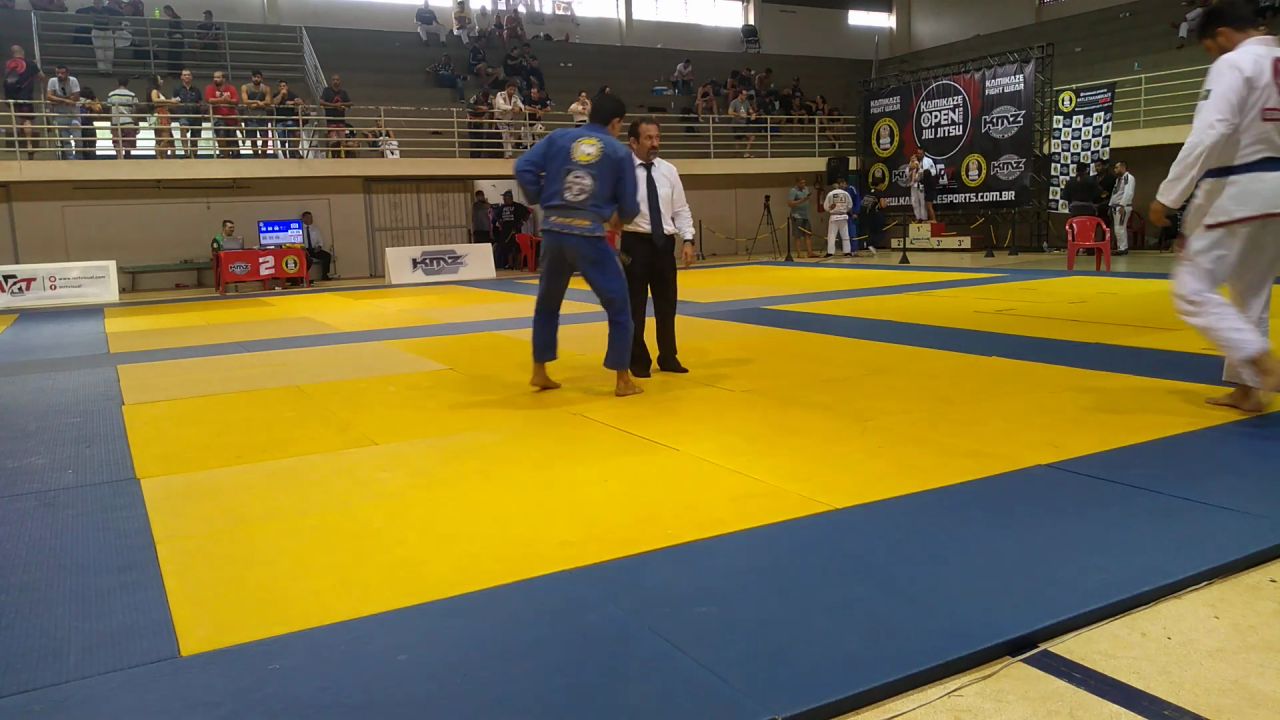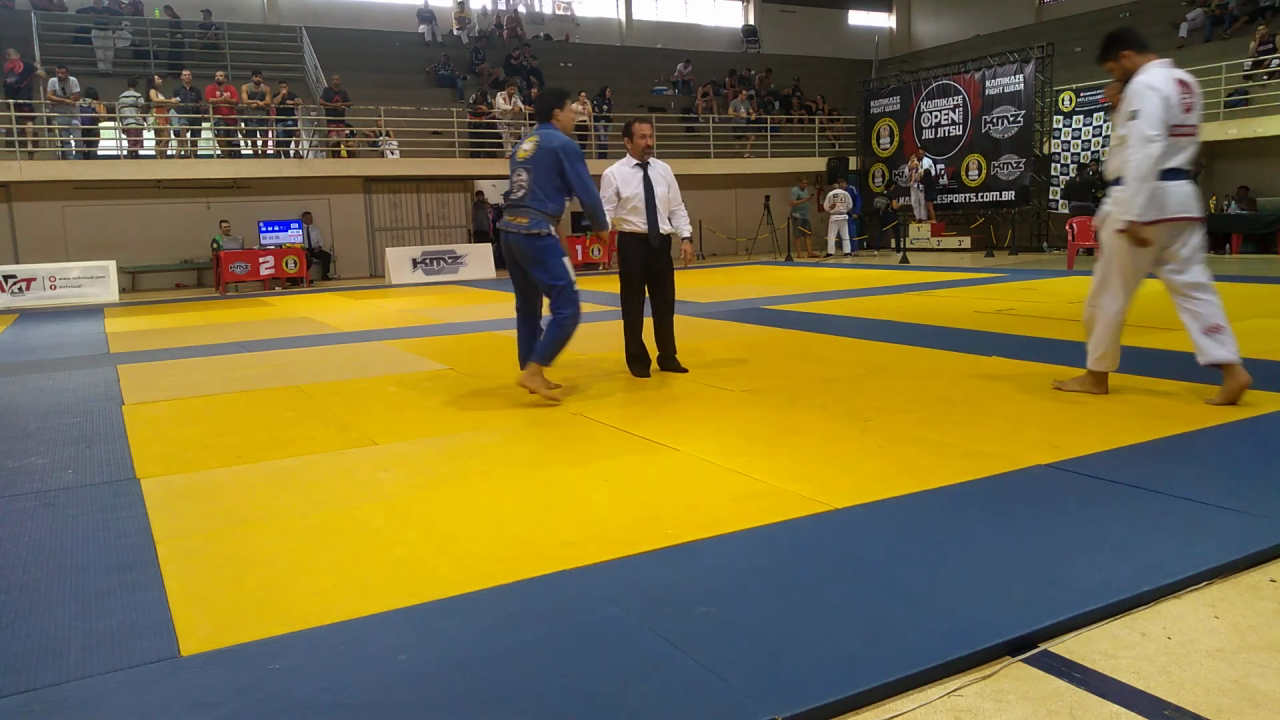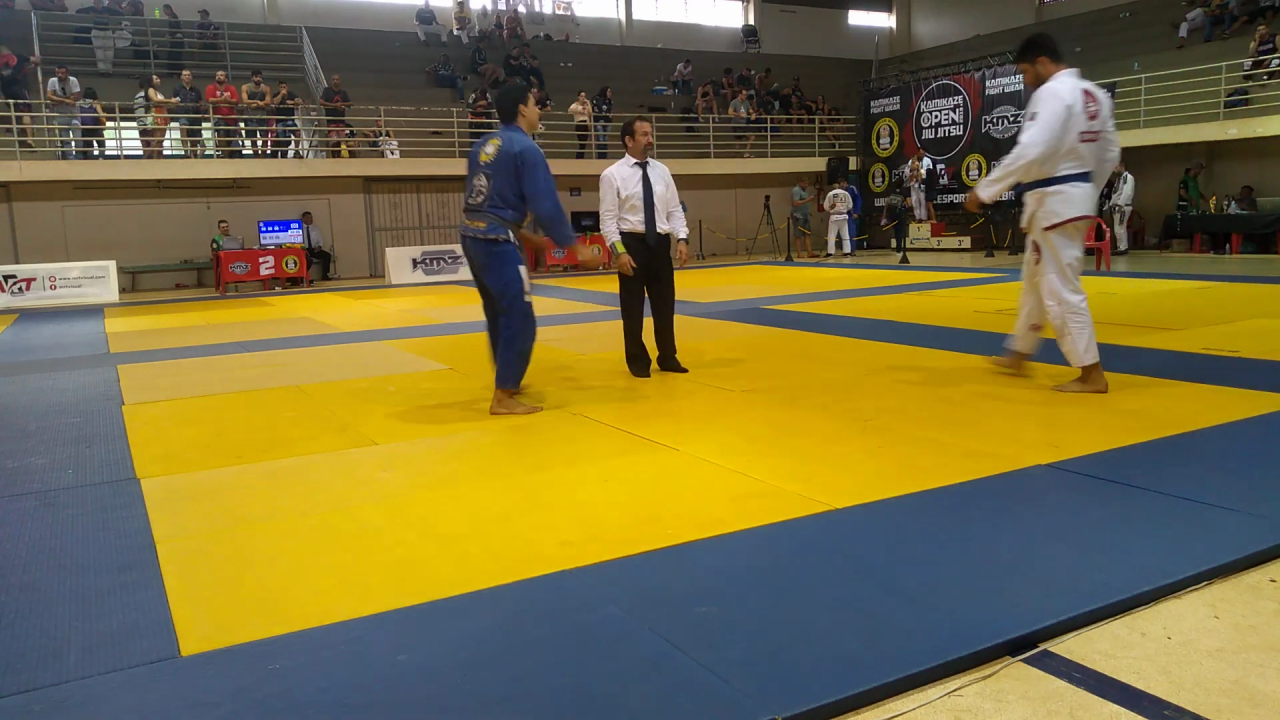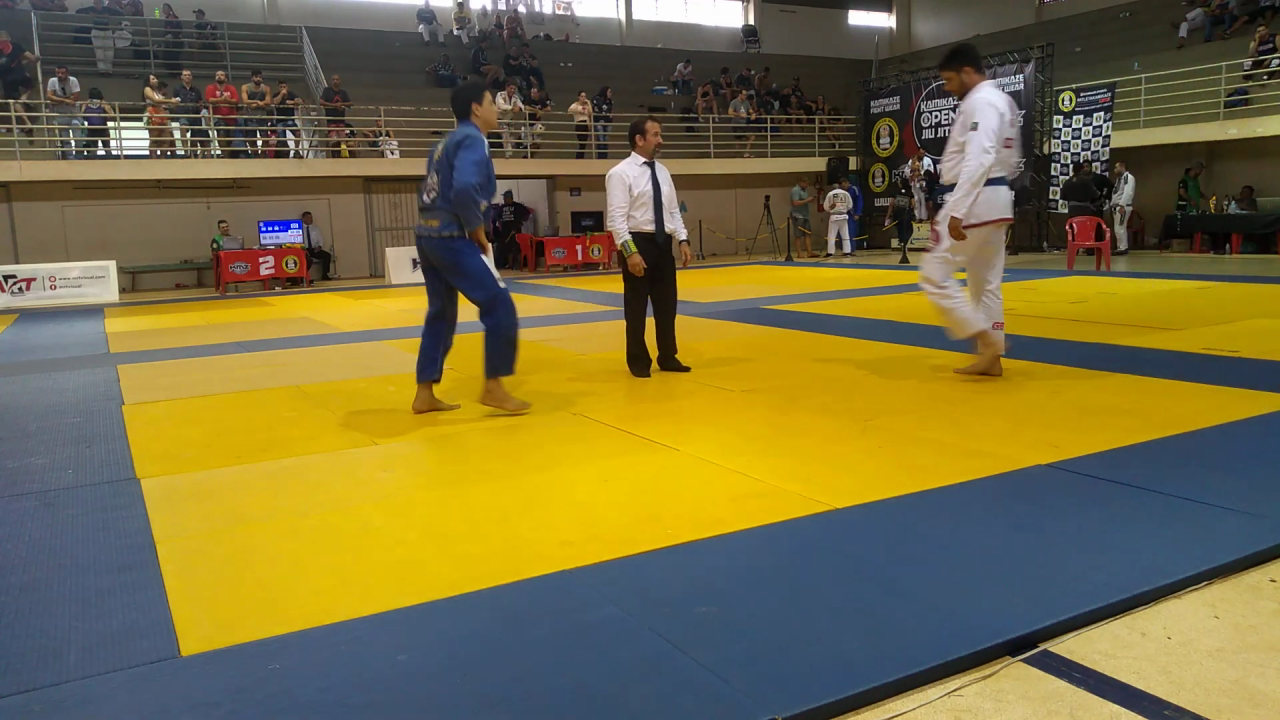
dt=0.4s
person 1, frame 1
left shoulder: (1233, 65)
left elbow: (1209, 135)
left wrist: (1167, 195)
left hip: (1233, 192)
left knee: (1192, 291)
right ankle: (1246, 386)
person 1, frame 2
left shoulder: (1144, 86)
right shoulder: (1186, 83)
left elbow: (1145, 151)
left wrist: (1132, 214)
right wrist: (1126, 113)
left hip: (1141, 200)
right hip: (1182, 194)
left knee: (1109, 292)
right knee: (1192, 286)
left ankle: (1097, 375)
right ankle: (1232, 368)
person 1, frame 3
left shoulder: (1051, 93)
right shoulder: (1096, 95)
left elbow: (1028, 152)
right elbow: (1110, 153)
left wrist: (983, 191)
left hip: (1054, 198)
right hip: (1079, 193)
left knee: (1060, 288)
right knee: (1036, 281)
left ankle: (1091, 373)
right ankle: (1019, 353)
person 1, frame 4
left shoulder: (980, 102)
right shoulder: (1002, 101)
left elbow: (979, 160)
right elbow: (1010, 160)
left wrist: (958, 210)
left hip: (974, 202)
right hip: (997, 200)
left knee: (934, 275)
right knee: (985, 282)
left ankle: (985, 340)
right ankle: (990, 358)
person 2, frame 1
left shoulder: (558, 139)
right shoulder: (619, 152)
left elbow: (523, 169)
right elbow: (630, 206)
left wrist: (544, 201)
right wrist: (620, 220)
left hip: (553, 231)
right hip: (589, 235)
left knee: (548, 303)
right knee: (619, 306)
left ankle: (540, 373)
right ankle: (623, 380)
person 2, frame 2
left shoulder: (524, 145)
right shoulder: (562, 144)
right elbow: (587, 193)
left wrist: (550, 226)
right wrist: (601, 227)
left hip: (510, 230)
right hip: (537, 234)
left knee: (528, 306)
right knee: (567, 308)
left ankle: (536, 375)
right ankle: (532, 371)
person 2, frame 3
left shoulder: (481, 146)
right shoulder: (525, 149)
right elbow: (545, 205)
left wrist: (514, 230)
right wrist: (573, 245)
left hip: (471, 234)
right hip: (497, 240)
left knee: (499, 311)
right knee: (518, 318)
left ankle: (507, 381)
right ankle: (505, 397)
person 2, frame 4
left shoulder: (445, 144)
right shoulder: (471, 140)
right elbow: (466, 189)
right wrist: (477, 229)
left hip: (428, 236)
right hip: (452, 239)
left knee: (441, 315)
right knee: (499, 309)
left ankle: (425, 394)
right ankle: (495, 390)
person 3, frame 1
left shoulder: (669, 170)
left elbow: (681, 210)
left wrist: (688, 239)
left hip: (664, 242)
right hip: (635, 243)
left knee: (667, 302)
right knee: (635, 304)
left ankle: (668, 356)
right ankle: (638, 359)
person 3, frame 2
left shoulder: (664, 170)
right shoulder: (614, 174)
left elbow: (677, 209)
right elbow: (605, 211)
left wrist: (685, 237)
left hip: (660, 242)
right hip: (632, 243)
left knee: (665, 302)
right knee: (633, 305)
left ankle: (668, 356)
right ankle: (637, 359)
person 3, frame 3
left shoulder: (661, 171)
right shoulder: (613, 175)
left elbow: (674, 210)
right elbow: (608, 218)
left wrist: (681, 239)
right wrist: (618, 250)
left hip: (660, 243)
right hip: (632, 245)
left knee: (664, 302)
right knee: (633, 306)
left ankle: (667, 357)
right ankle: (638, 360)
person 3, frame 4
left shoulder: (662, 172)
right shoulder: (620, 173)
left elbow: (673, 211)
right elbow: (616, 218)
left wrist: (683, 240)
right wrist: (630, 252)
left hip: (662, 243)
right hip: (638, 243)
left knee: (667, 302)
right knee: (637, 305)
left ankle: (668, 357)
right ankle: (638, 360)
